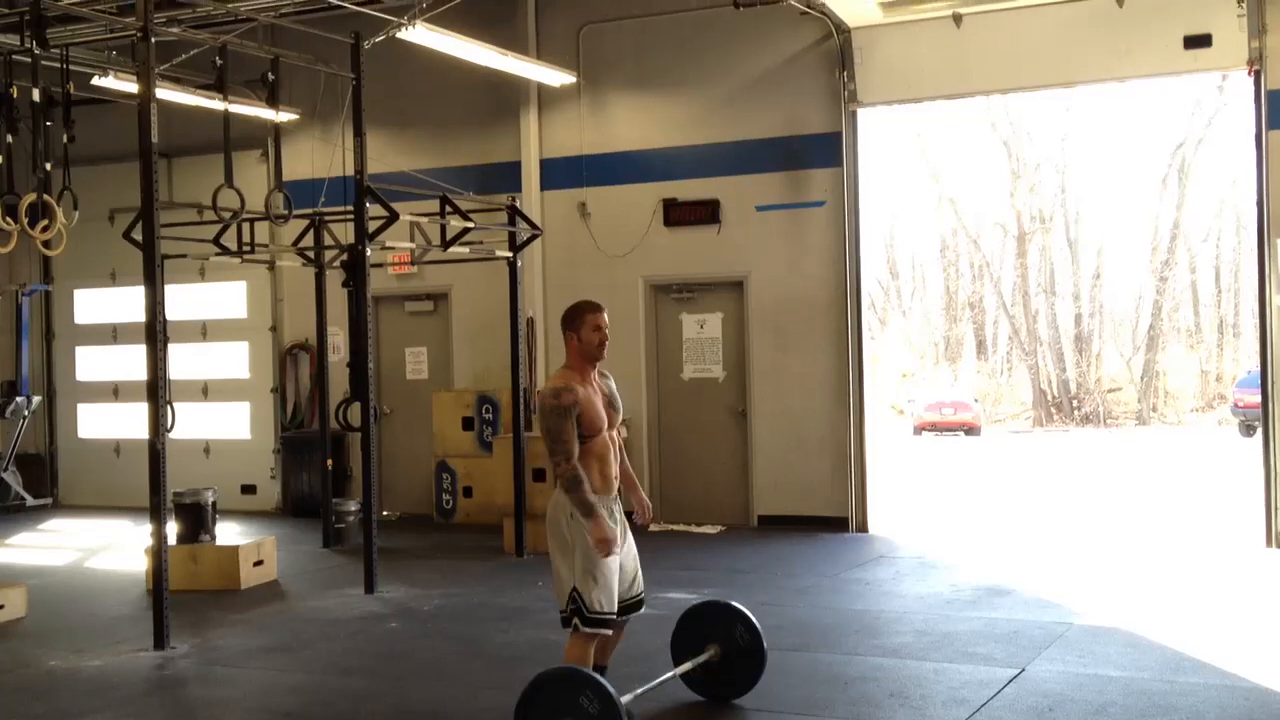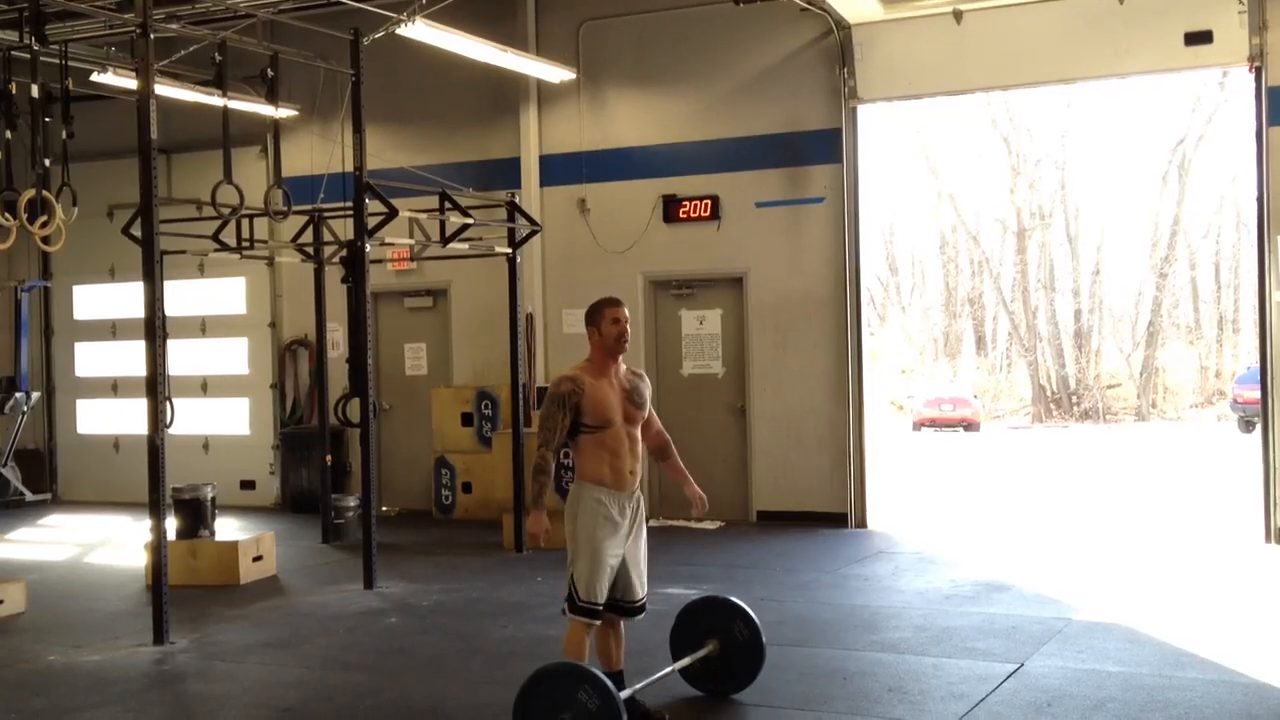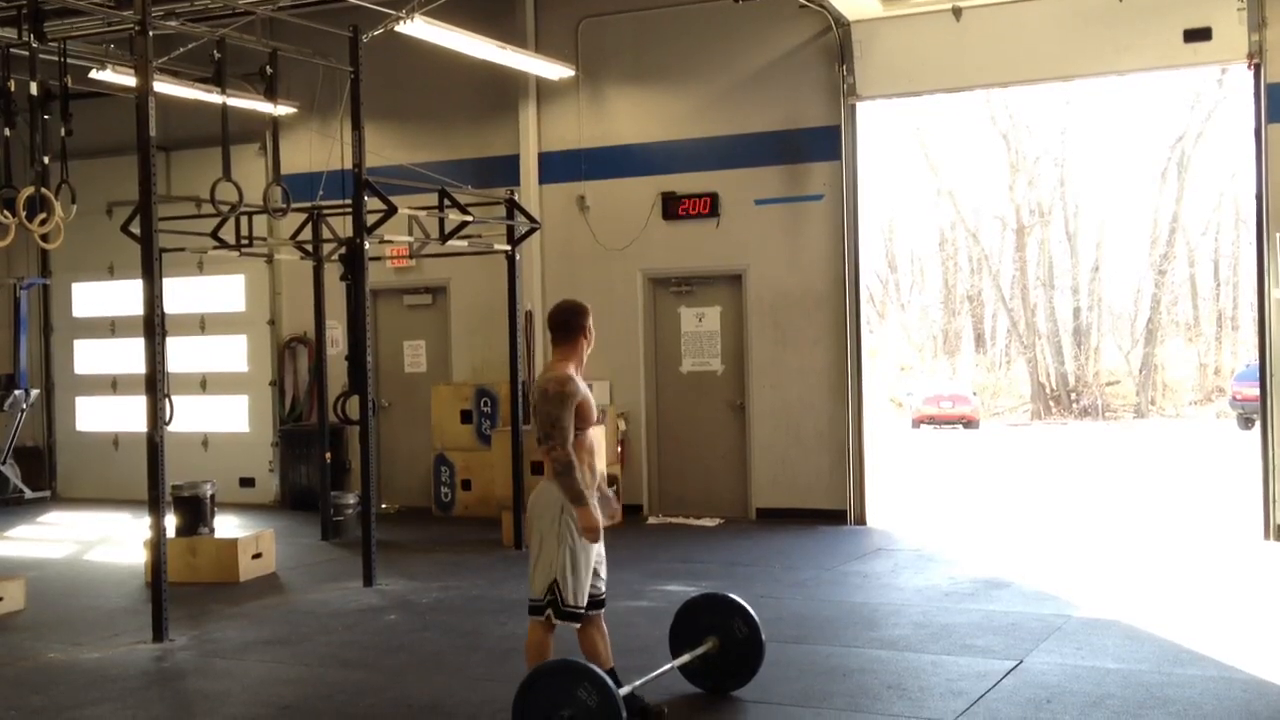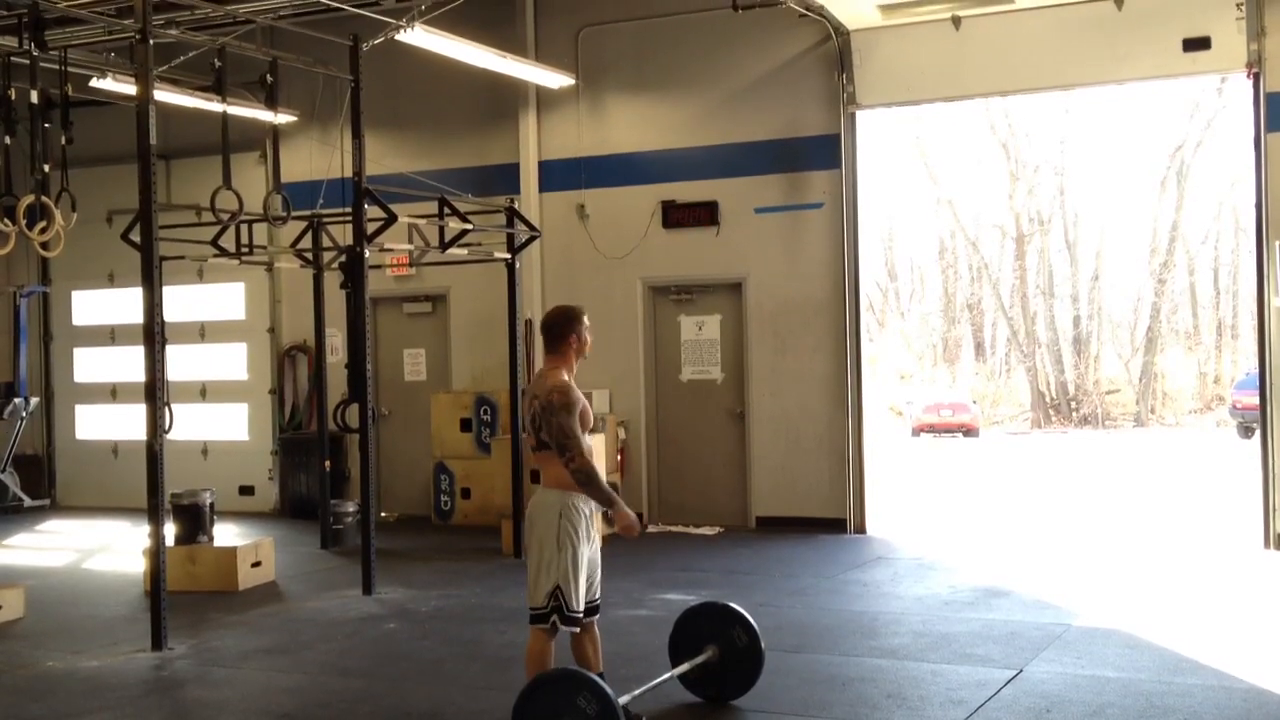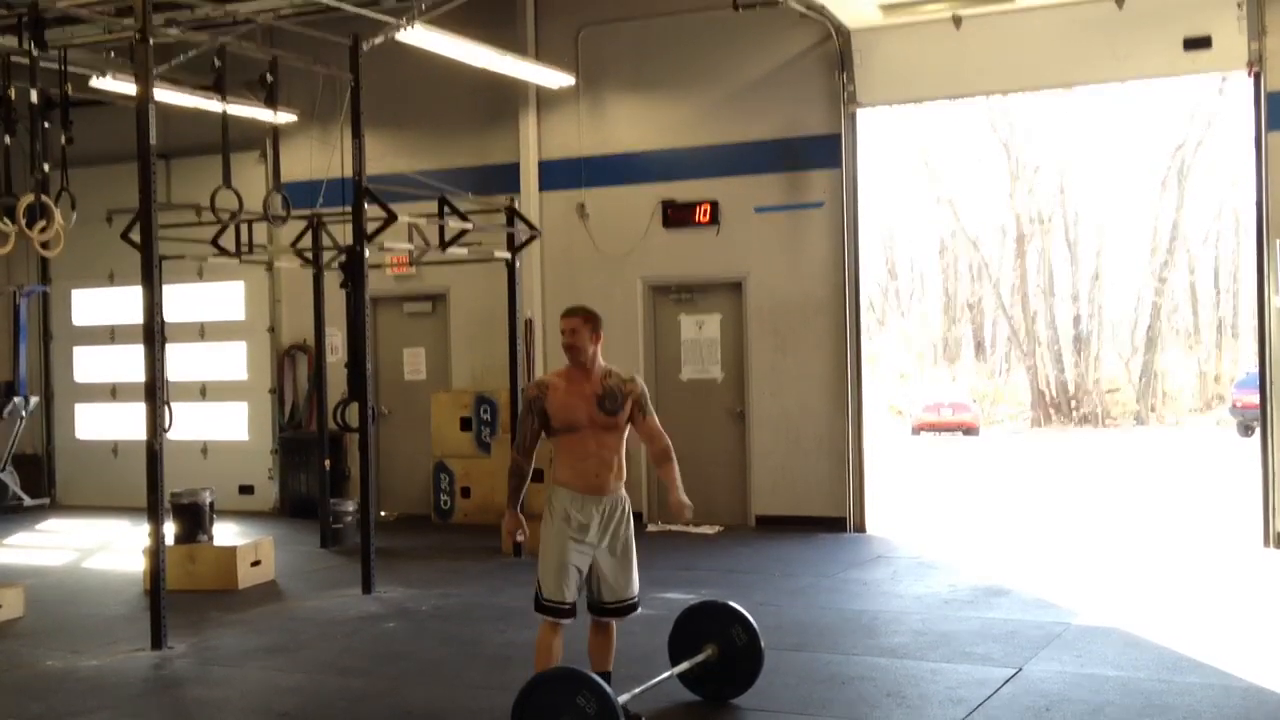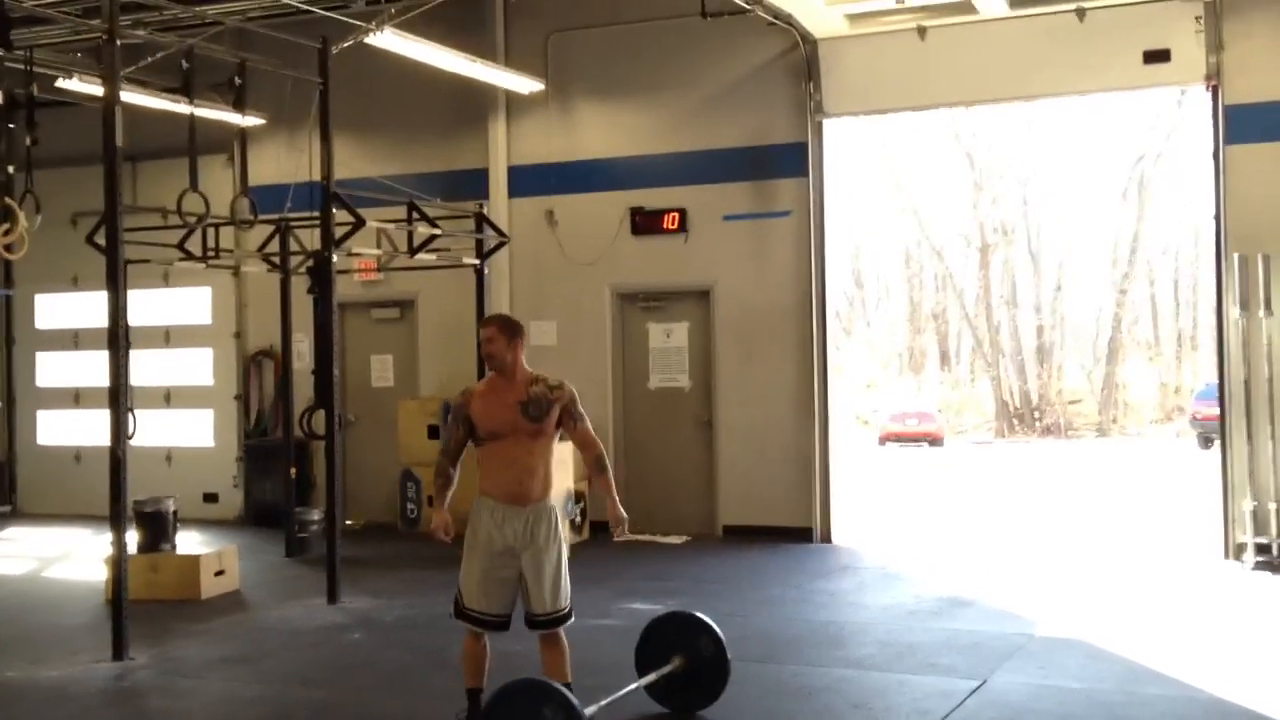
dt=0.7s
person 1, frame 1
left shoulder: (604, 379)
right shoulder: (562, 393)
right elbow: (565, 465)
left wrist: (636, 489)
right wrist: (595, 521)
left hip: (612, 509)
right hip: (580, 513)
left knee: (623, 606)
right knee: (588, 623)
person 1, frame 2
left shoulder: (638, 381)
right shoulder: (571, 386)
left elbow: (656, 437)
right elbow: (546, 450)
left wrist: (688, 483)
right wrist: (537, 510)
left hip: (632, 503)
right hip: (594, 503)
left knee: (618, 610)
right knee: (586, 612)
person 1, frame 3
left shoulder: (567, 379)
right shoulder: (560, 382)
right elbow: (559, 451)
left wrist: (600, 493)
right wrist: (582, 506)
left hip: (579, 502)
right hip: (561, 505)
left knee: (591, 607)
right knee: (549, 612)
person 1, frame 4
left shoulder: (546, 384)
right shoulder: (560, 390)
right elbow: (576, 461)
right wrist: (617, 507)
left hip: (576, 507)
right hip: (562, 508)
left knee: (585, 614)
right knee: (550, 619)
person 1, frame 5
left shoulder: (628, 387)
right shoulder: (543, 391)
left elbow: (659, 443)
right elbow: (522, 452)
left wrist: (677, 490)
right wrist: (511, 509)
left hip: (614, 507)
right hip: (566, 508)
left knee: (608, 612)
right knee: (554, 613)
person 1, frame 6
left shoulder: (556, 393)
right shoulder: (470, 399)
left elbow: (591, 448)
right elbow: (448, 457)
left wrist: (612, 500)
right wrist: (440, 506)
left hip: (542, 516)
right hip: (490, 517)
left knee: (551, 624)
right knee: (477, 622)
